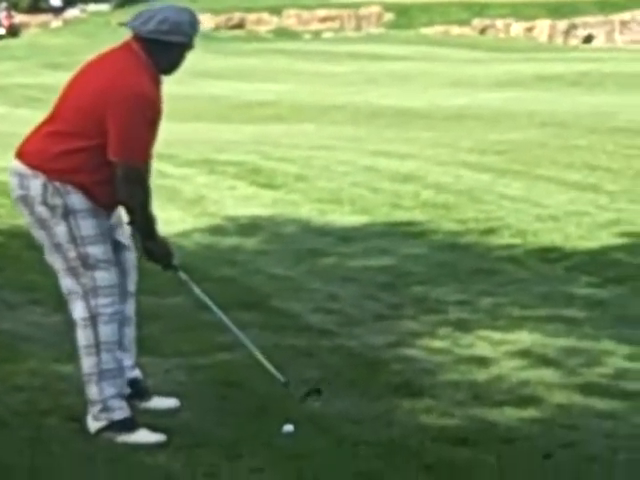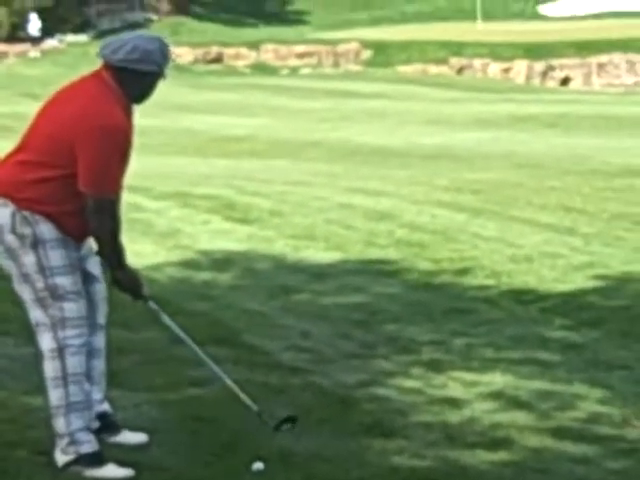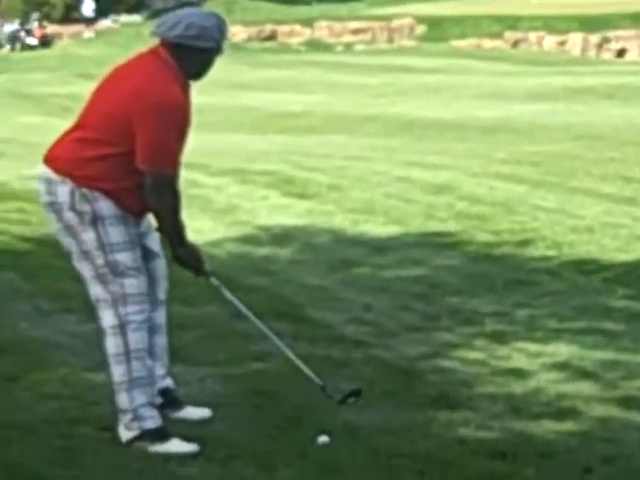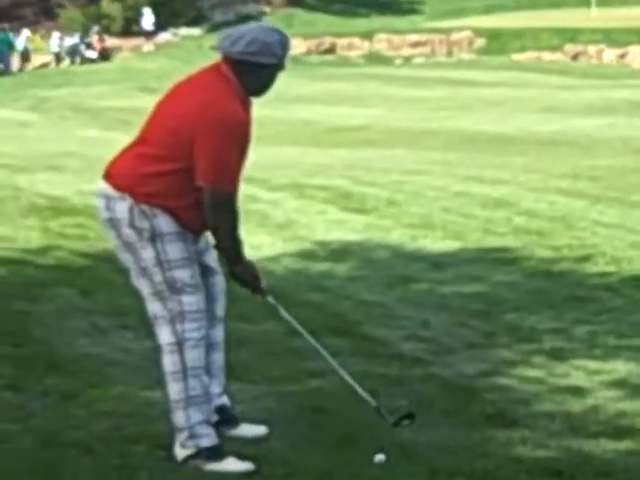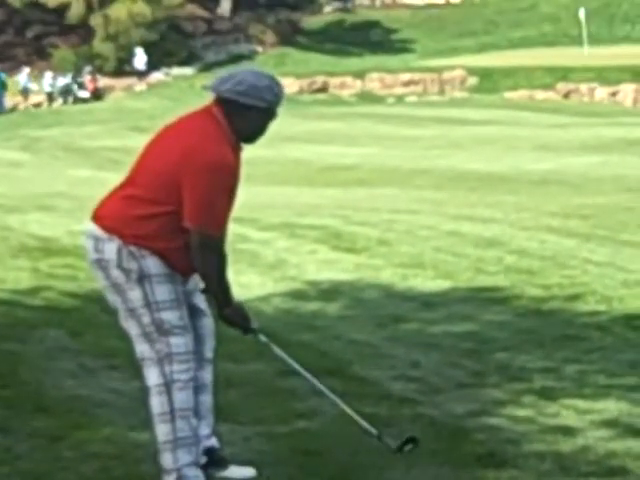
dt=0.3s
person 1, frame 1
left shoulder: (126, 63)
right shoulder: (135, 89)
left elbow: (125, 169)
right elbow: (130, 176)
left wrist: (139, 227)
right wrist: (149, 235)
left hip: (78, 185)
right hip: (53, 187)
left knee: (120, 278)
right knee: (98, 294)
left ankle: (125, 382)
right ankle: (106, 413)
person 1, frame 2
left shoulder: (99, 90)
right shoulder: (105, 120)
left elbow: (97, 200)
right elbow: (100, 208)
left wrist: (110, 259)
right wrist: (119, 266)
left hip: (53, 215)
left knee: (91, 313)
right knee: (66, 328)
left ankle: (96, 417)
person 1, frame 3
left shoulder: (155, 67)
right shoulder: (162, 96)
left elbow: (155, 176)
right elbow: (159, 184)
left wrist: (168, 235)
right wrist: (179, 243)
left hip: (108, 190)
right hip: (81, 193)
left knee: (150, 288)
right knee: (125, 304)
left ankle: (156, 391)
right ankle: (138, 422)
person 1, frame 4
left shoulder: (217, 83)
right shoulder: (225, 114)
right elbow: (218, 202)
left wrist: (226, 253)
right wrist: (237, 261)
left hip: (167, 207)
right hip: (140, 211)
left knee: (208, 304)
right knee: (184, 323)
left ankle: (213, 410)
right ankle: (194, 442)
person 1, frame 5
left shoulder: (209, 126)
right shoulder: (213, 156)
left elbow: (202, 238)
right elbow: (205, 244)
left wrist: (214, 294)
right wrist: (225, 302)
left hip: (157, 248)
right hip: (128, 251)
left knee: (198, 346)
right knee: (172, 363)
